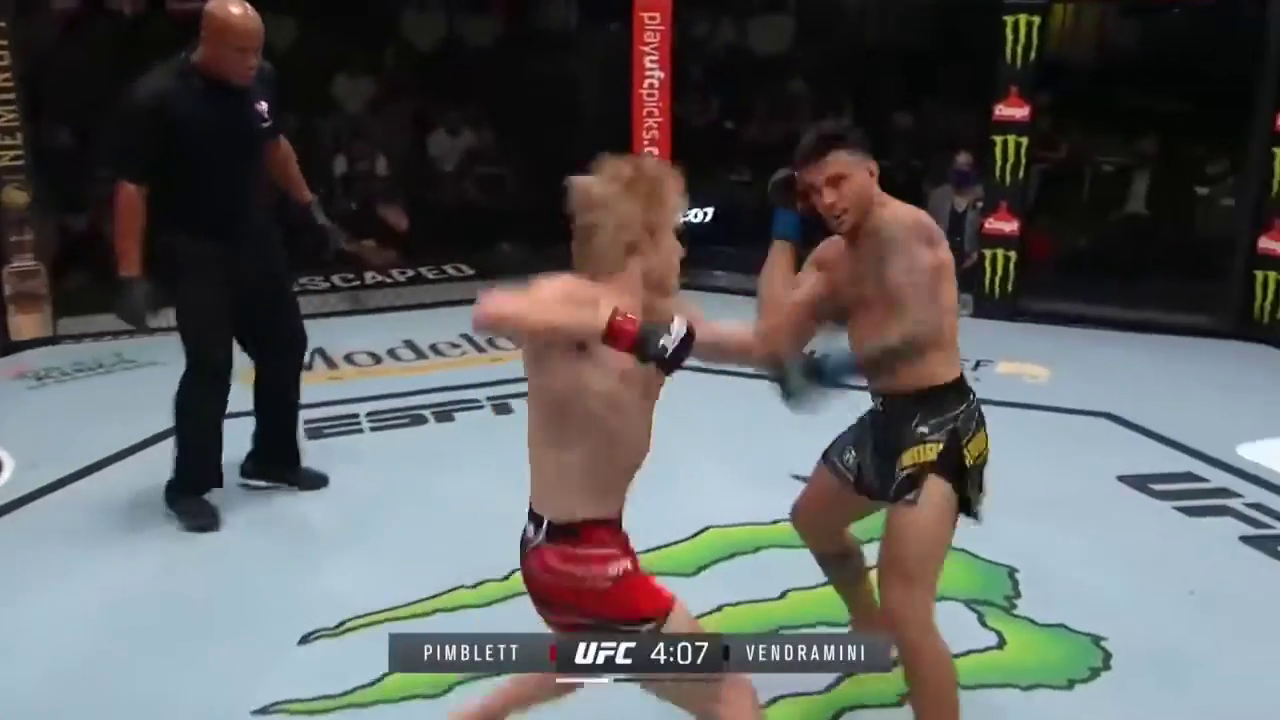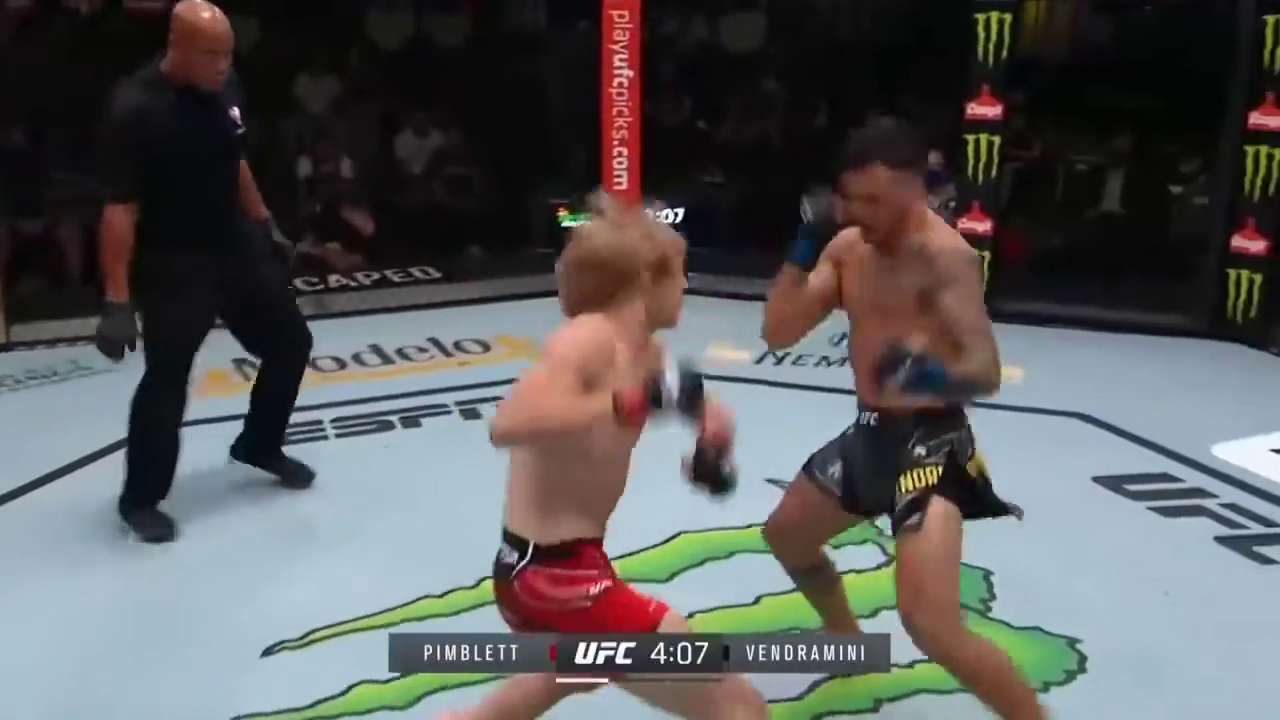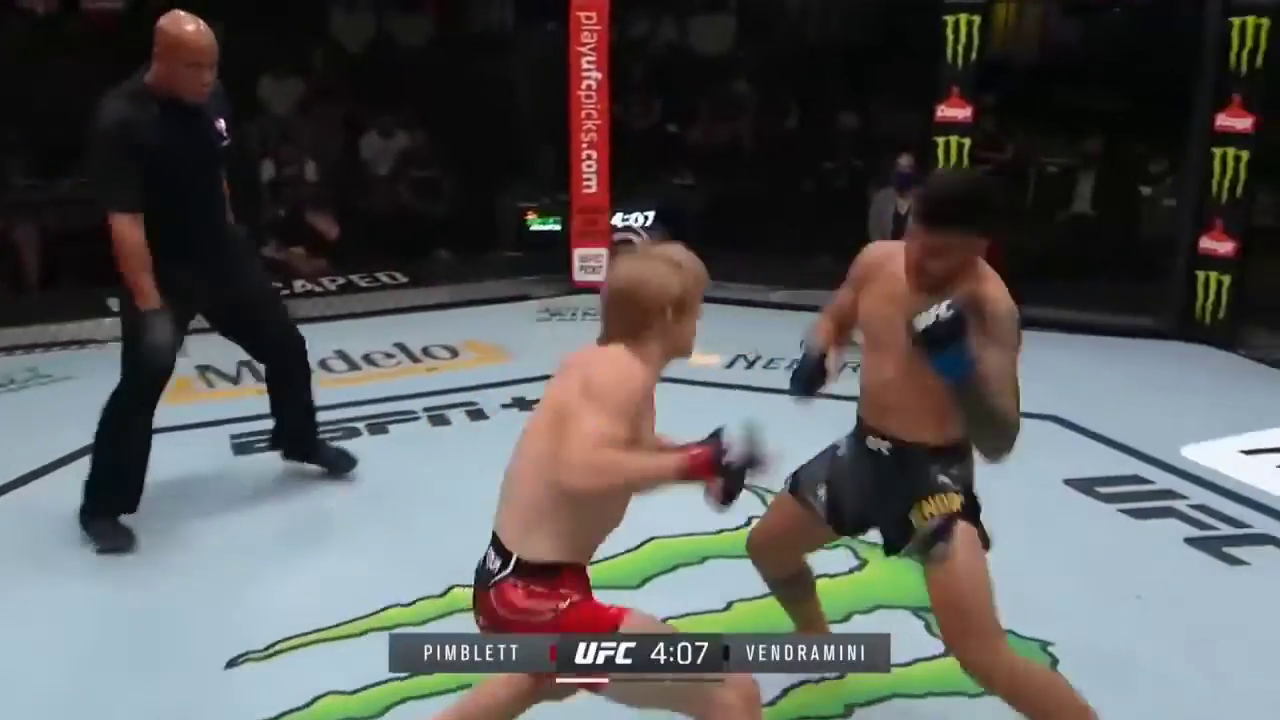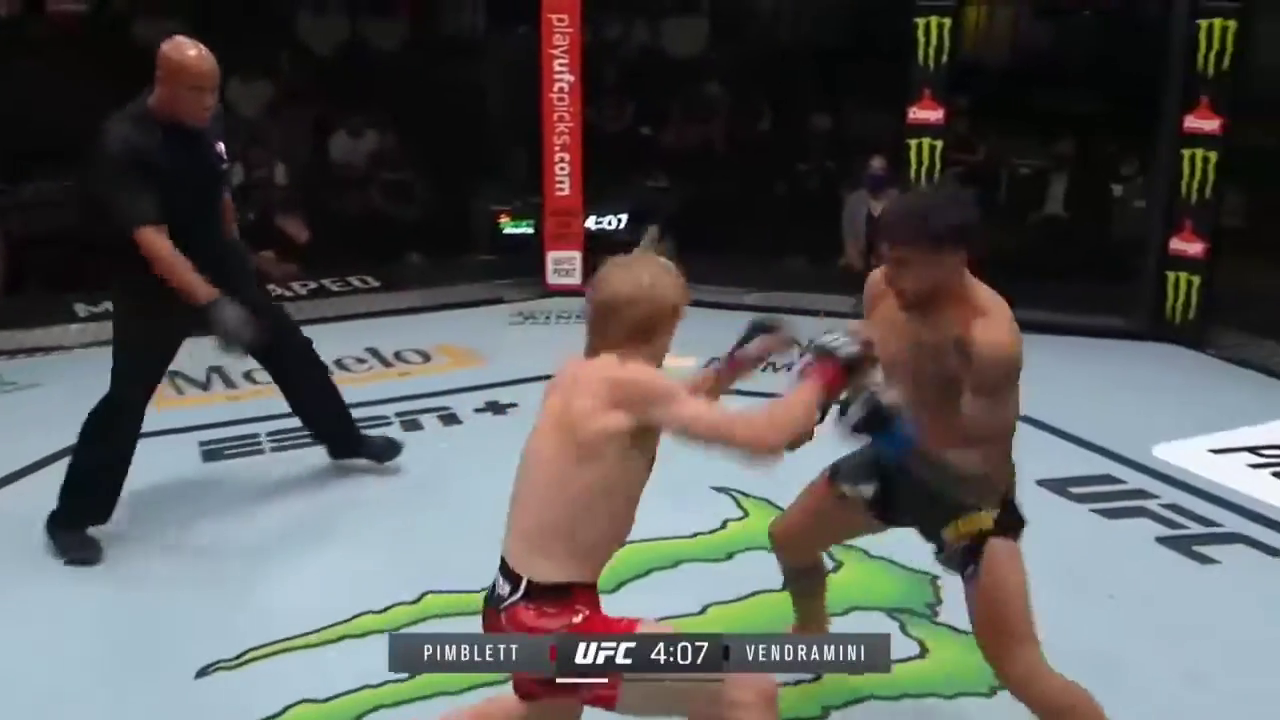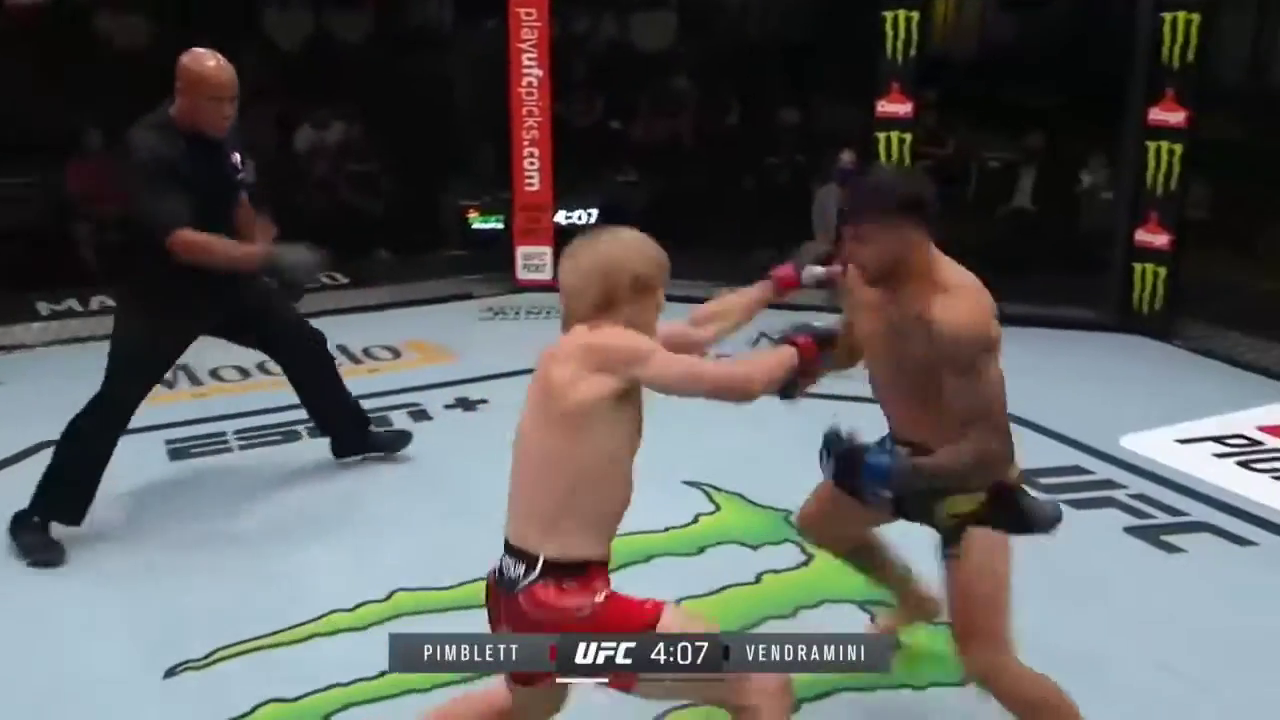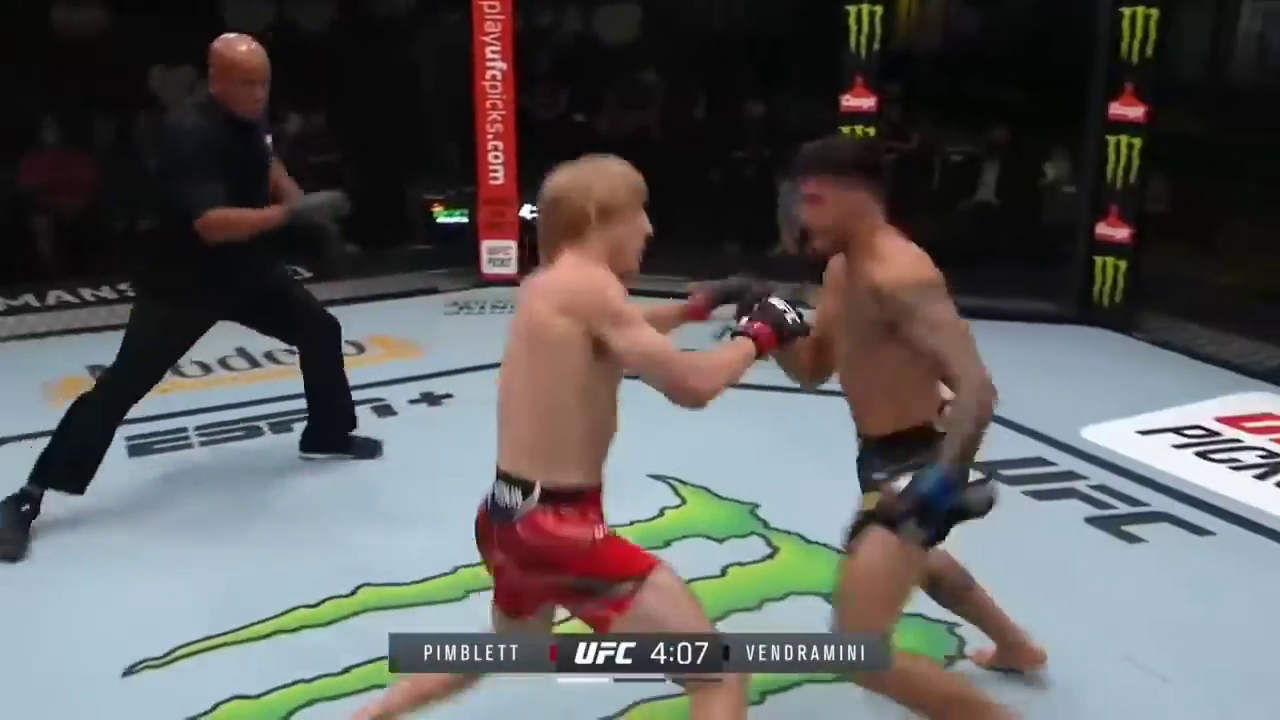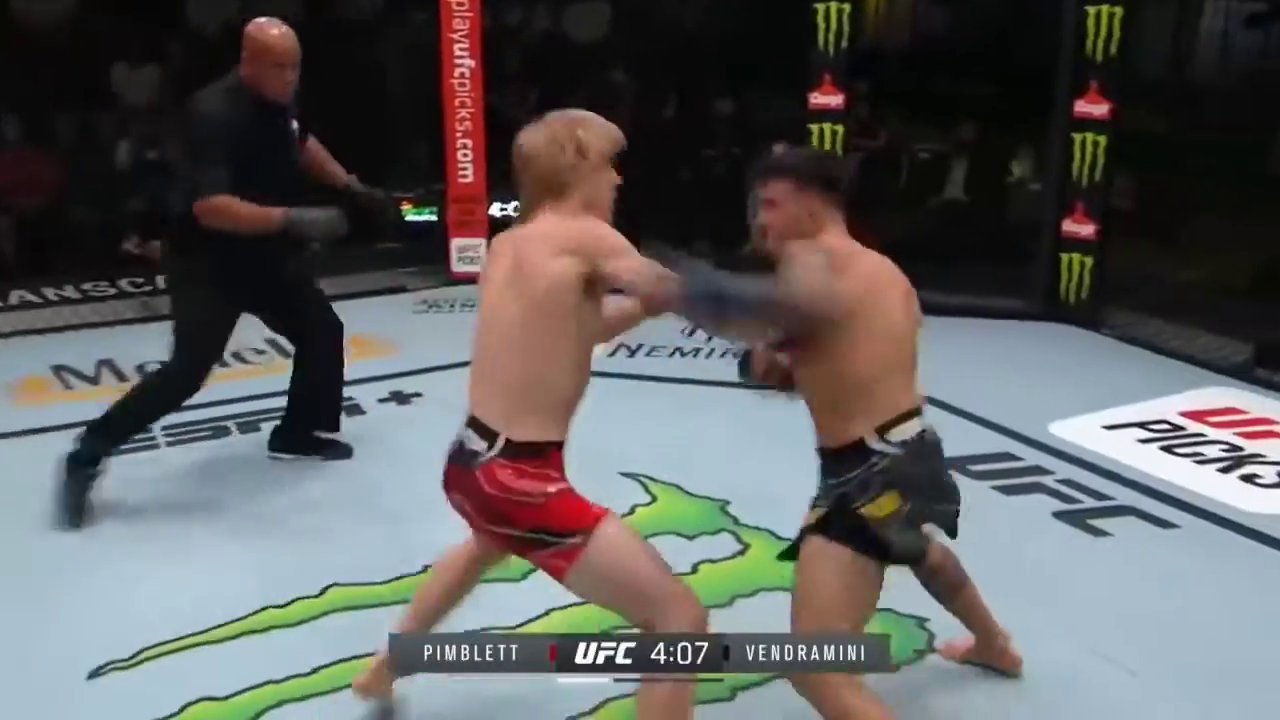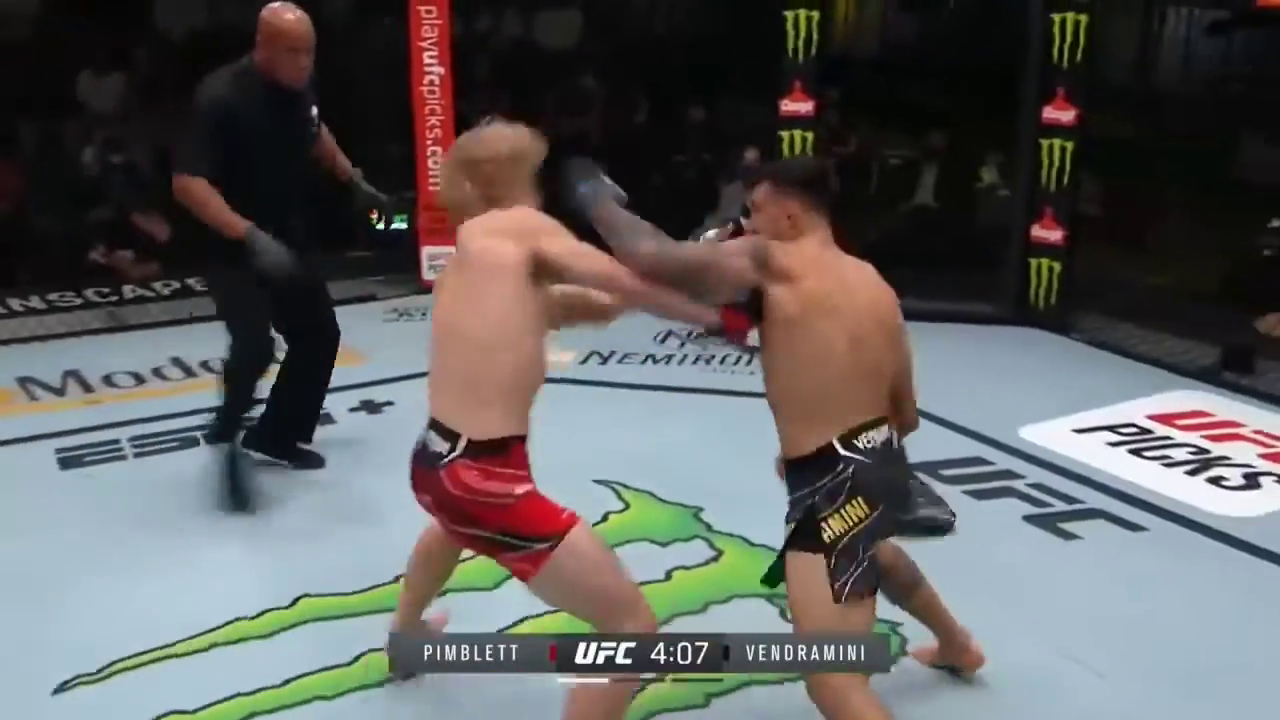
dt=0.1s
person 1, frame 1
left shoulder: (904, 228)
right shoulder: (830, 254)
left elbow: (920, 330)
right elbow: (775, 341)
left wrist: (834, 366)
left hip: (939, 422)
right hip: (890, 417)
left knee: (902, 609)
right knee: (811, 519)
right ankle: (871, 631)
person 1, frame 2
left shoulder: (942, 255)
right shoulder: (846, 246)
left elbow: (985, 372)
right elbow: (779, 332)
left wrist: (930, 374)
right wrist: (803, 246)
left hip: (931, 445)
right hip: (868, 432)
left knee: (935, 631)
right knee: (784, 535)
right ankle: (848, 638)
person 1, frame 3
left shoulder: (990, 305)
right shoulder: (876, 262)
left elbow: (999, 442)
right elbow: (833, 322)
left wrist: (957, 366)
right wrist: (814, 357)
left hip: (938, 471)
right hip: (863, 452)
left knee: (983, 655)
right knee: (767, 545)
right ankle: (816, 642)
person 1, frame 4
left shoulder: (988, 341)
right shoulder: (885, 285)
left elbow: (986, 475)
left wrist: (905, 444)
left hip: (970, 486)
right hip: (896, 457)
left knee: (1019, 670)
right knee: (790, 536)
right ankle: (810, 638)
person 1, frame 5
left shoulder: (958, 319)
right shoulder: (861, 275)
left elbow: (990, 453)
right elbow: (848, 345)
left wrist: (892, 474)
left hip: (968, 476)
right hip: (902, 451)
left knee: (988, 664)
right knee: (816, 524)
right ankle: (913, 601)
person 1, frame 6
left shoulder: (900, 278)
right shoulder: (841, 269)
left elbow: (978, 390)
right elbow: (813, 369)
left wrist: (942, 476)
left hip: (917, 467)
right hip: (915, 449)
right knee: (912, 556)
right ankle: (1015, 644)
person 1, frame 7
left shoulder: (810, 258)
right shoulder: (886, 276)
left elbow: (814, 301)
right wrist: (771, 364)
left hip: (864, 478)
right hip: (909, 455)
left knee: (817, 670)
right knee: (915, 549)
right ankle: (994, 645)
person 1, frame 8
left shoulder: (770, 261)
right shoulder: (877, 288)
left elbow: (659, 258)
right elbow: (905, 416)
left wrist: (598, 197)
left hip: (828, 490)
right hip: (882, 465)
right knee: (871, 555)
right ankle: (958, 646)
person 2, frame 1
left shoulder: (654, 310)
right shoulder: (571, 298)
left elbow: (730, 343)
right elbow: (490, 311)
right wrist: (618, 330)
left hip: (593, 541)
right hip: (574, 558)
person 2, frame 2
left shoulder: (638, 347)
right shoulder: (589, 340)
right elbow: (508, 424)
left wrist: (710, 429)
right wrist: (628, 404)
left hip: (547, 568)
right hip: (559, 583)
person 2, frame 3
left shoulder: (603, 364)
right shoulder: (621, 375)
left elbow: (624, 462)
right elbow: (581, 476)
left wrist: (708, 460)
right wrist: (693, 462)
left hip: (517, 585)
right hip: (534, 598)
left knee: (554, 673)
person 2, frame 4
left shoulder: (589, 375)
right shoulder: (628, 383)
left elbow: (678, 411)
right elbow: (761, 438)
left wrist: (732, 366)
right wrist: (825, 375)
left hip: (515, 609)
right hip: (545, 626)
person 2, frame 5
left shoulder: (573, 350)
right shoulder: (605, 347)
left elbow: (697, 327)
right elbow: (739, 383)
left wrist: (780, 282)
right wrist: (800, 348)
left hip: (518, 591)
right hip: (565, 602)
person 2, frame 6
left shoulder: (543, 285)
right shoulder: (584, 287)
left elbow: (634, 333)
right elbow: (692, 384)
left wrist: (698, 304)
right wrist: (759, 335)
left hip: (507, 521)
right hip: (561, 532)
right knee: (721, 667)
person 2, frame 7
left shoulder: (511, 246)
right shoulder: (584, 236)
right elbow: (676, 290)
left wrist: (647, 299)
left hip: (474, 466)
right hip: (524, 483)
left knee: (487, 543)
right knee: (682, 623)
left ankle: (384, 668)
person 2, frame 8
left shoulder: (467, 260)
right shoulder: (517, 227)
left elbow: (593, 304)
right elbow: (628, 286)
right wrist: (721, 316)
left hip: (437, 463)
right hip: (486, 477)
left knee: (454, 522)
right knee: (632, 633)
left ankle: (405, 627)
person 3, frame 1
left shoulder: (260, 79)
right shoulder: (158, 97)
right elbow: (132, 190)
left wrist: (309, 206)
right wrist: (132, 276)
left hip: (254, 241)
right hip: (193, 251)
left knee: (286, 346)
right knee: (208, 367)
left ankle: (273, 459)
right ankle: (188, 487)
person 3, frame 2
left shoulder: (224, 86)
right shoulder: (134, 110)
right elbow: (119, 211)
left wrist: (263, 224)
right wrist: (117, 301)
left hip: (236, 246)
right hip: (171, 263)
left knee: (289, 341)
right knee: (168, 380)
left ankle: (260, 445)
right ankle: (141, 498)
person 3, frame 3
left shoulder: (208, 99)
right shoulder: (120, 121)
right elbow: (124, 222)
left wrist: (231, 234)
right wrist: (150, 310)
left hip: (221, 255)
right hip: (166, 274)
left knee: (286, 346)
right knee: (140, 389)
left ankle: (300, 442)
right ankle: (102, 508)
person 3, frame 4
left shoulder: (207, 123)
right shoulder: (127, 144)
right elbow: (148, 238)
left wrist: (236, 256)
right wrist: (210, 304)
left hip: (221, 274)
right hip: (154, 292)
left knee: (294, 353)
right knee: (125, 402)
left ankle: (346, 440)
right ankle: (72, 518)
person 3, frame 5
left shoulder: (219, 133)
right shoulder: (153, 151)
right elbow: (183, 242)
left wrist: (266, 244)
right wrist: (271, 258)
left hip: (226, 279)
right hip: (160, 292)
left knee: (306, 348)
right knee: (115, 403)
left ankle: (352, 437)
right ankle: (39, 518)
person 3, frame 6
left shoulder: (249, 114)
right shoulder: (191, 131)
right elbow: (211, 224)
left wrist: (305, 206)
right wrist: (294, 213)
left hip: (246, 267)
right hip: (182, 277)
left knee: (321, 333)
right knee: (124, 384)
left ankle: (328, 434)
person 3, frame 7
left shoulder: (280, 100)
right shoulder: (215, 114)
left elbow: (303, 143)
right elbow: (211, 207)
left wrist: (350, 186)
right wrist: (292, 219)
left hip: (268, 254)
right hip: (209, 262)
left knee: (327, 333)
right knee: (190, 370)
left ankle: (299, 432)
right ankle: (91, 452)
person 3, frame 8
left shoulder: (302, 85)
right shoulder: (224, 97)
right elbow: (187, 181)
left wrist: (355, 180)
right wrist: (250, 237)
left hip: (284, 238)
right hip: (238, 248)
left knee: (322, 335)
right knee: (253, 346)
left ankle: (279, 434)
right ankle: (228, 434)
